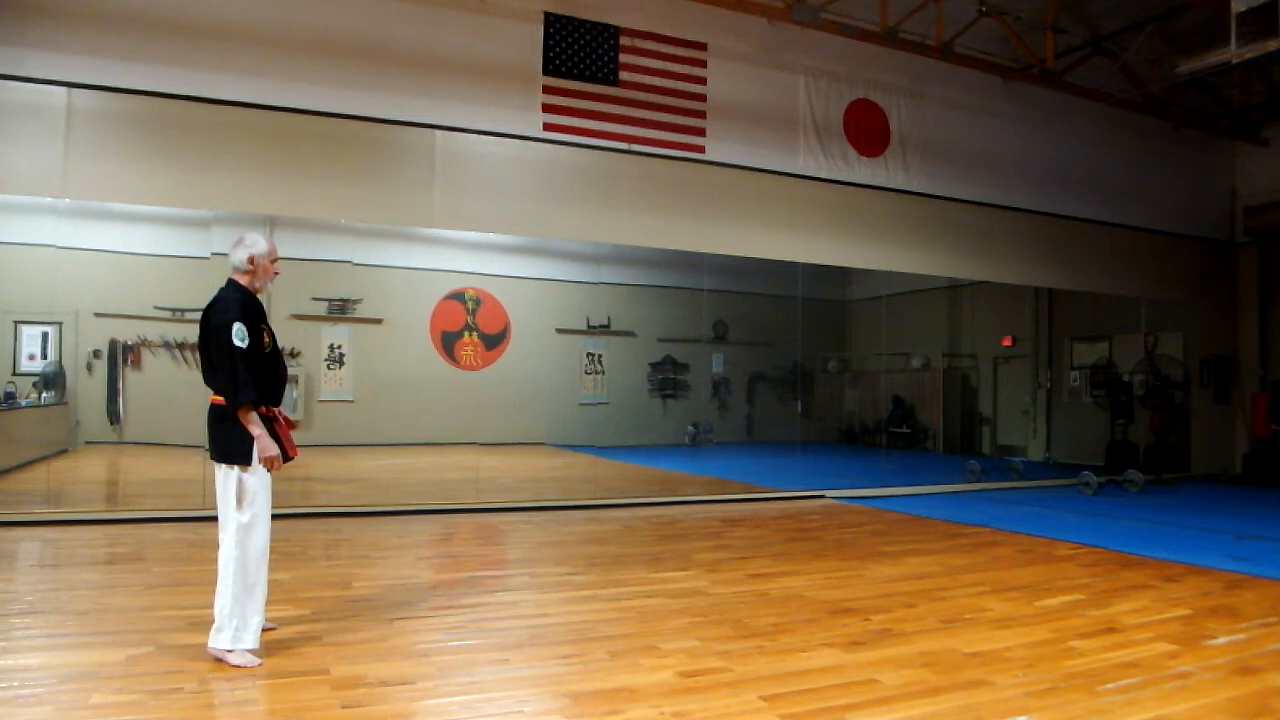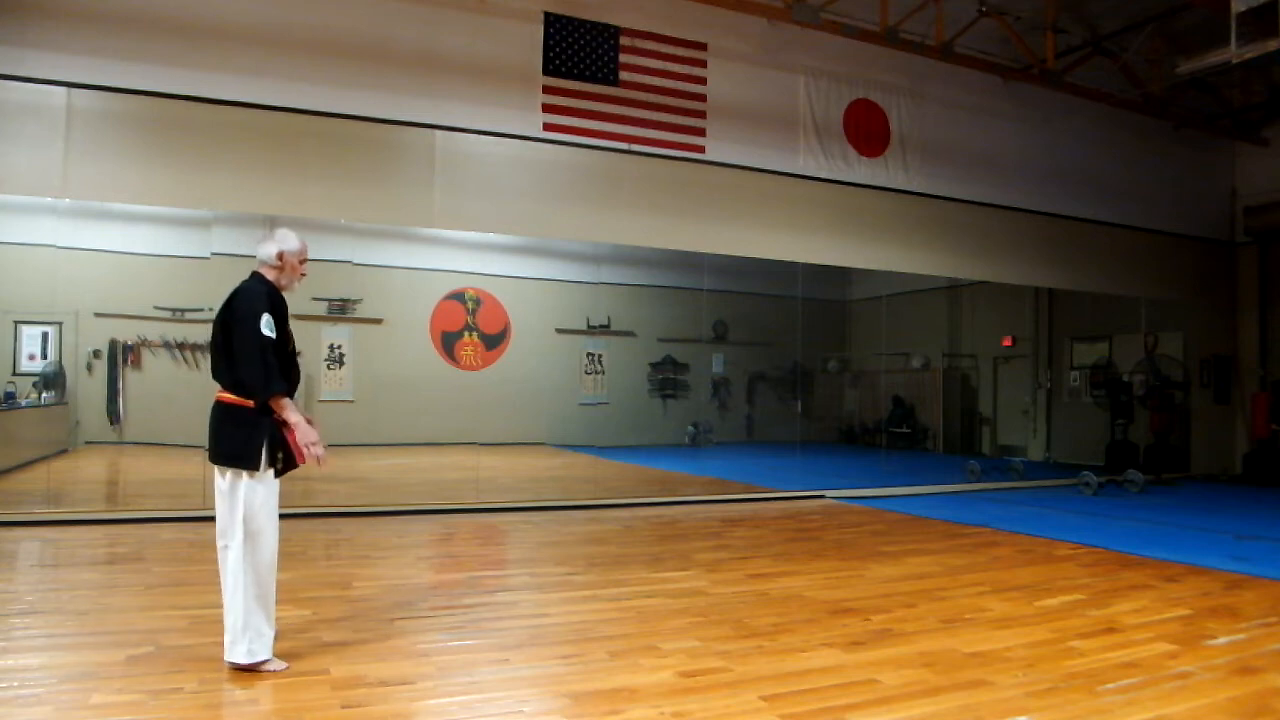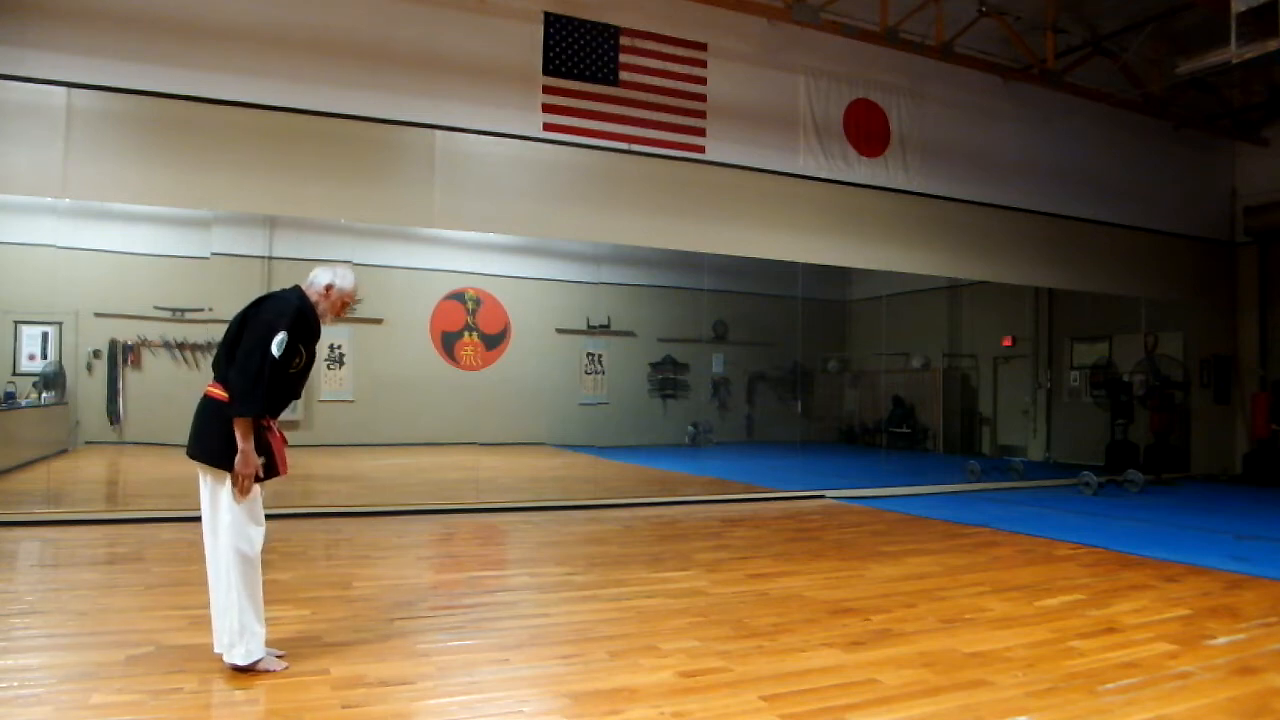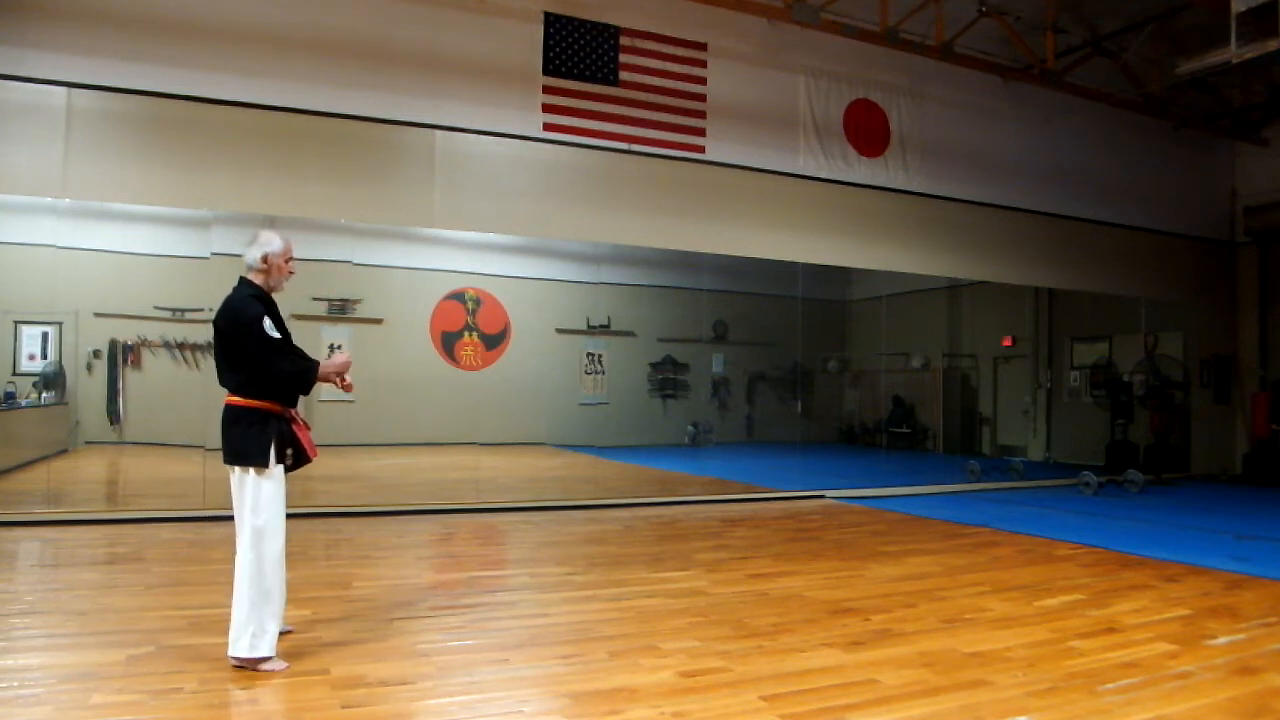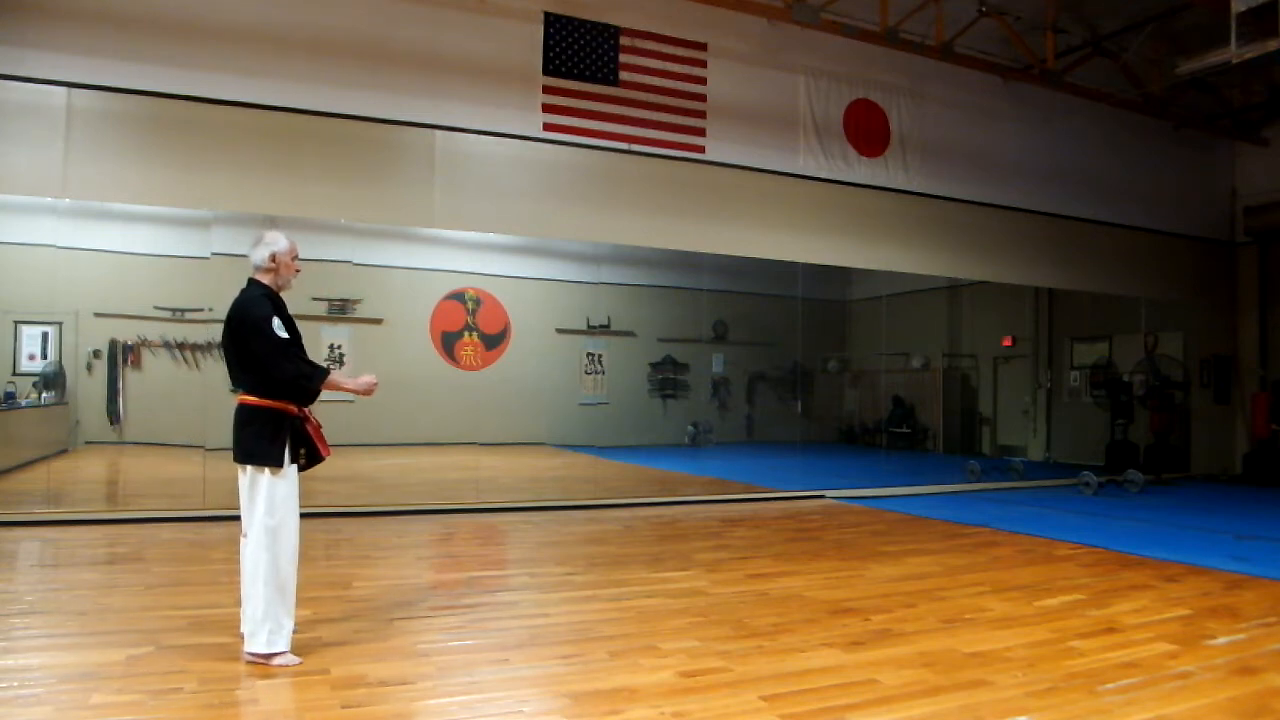
dt=1s
person 1, frame 1
left shoulder: (244, 304)
right shoulder: (231, 307)
right elbow: (233, 381)
left wrist: (269, 421)
right wrist: (261, 434)
left hip: (248, 428)
right hip: (241, 431)
left knee: (248, 527)
right knee: (245, 530)
left ankle: (243, 617)
right ankle: (229, 637)
person 1, frame 2
left shoulder: (257, 297)
right shoulder: (257, 298)
right elbow: (260, 372)
left wrist: (288, 418)
right wrist: (297, 422)
left hip: (242, 425)
right hip: (248, 429)
left knee: (243, 533)
right knee: (253, 535)
left ankle: (248, 630)
right ankle: (248, 648)
person 1, frame 3
left shoulder: (295, 315)
right shoulder: (282, 312)
right elbow: (247, 382)
left wrist: (256, 440)
right wrist: (246, 448)
left hip: (233, 431)
right hip: (229, 432)
left knee: (234, 538)
right knee: (237, 538)
left ankle: (242, 640)
right ankle: (244, 649)
person 1, frame 4
left shoulder: (252, 303)
right shoulder: (246, 307)
left elbow: (278, 364)
right elbow: (282, 367)
left wrist: (327, 372)
right wrist: (329, 368)
left hip: (259, 427)
right hip: (255, 429)
left knee: (263, 528)
right knee: (262, 532)
left ankle: (261, 622)
right ankle: (250, 645)
person 1, frame 5
left shoulder: (257, 303)
right shoulder: (257, 307)
left elbow: (283, 368)
right elbow: (290, 368)
left wrist: (339, 381)
right wrist: (350, 384)
left hip: (265, 425)
right hip: (267, 429)
left knee: (264, 528)
right knee: (271, 531)
left ankle: (261, 627)
right ankle: (264, 641)
